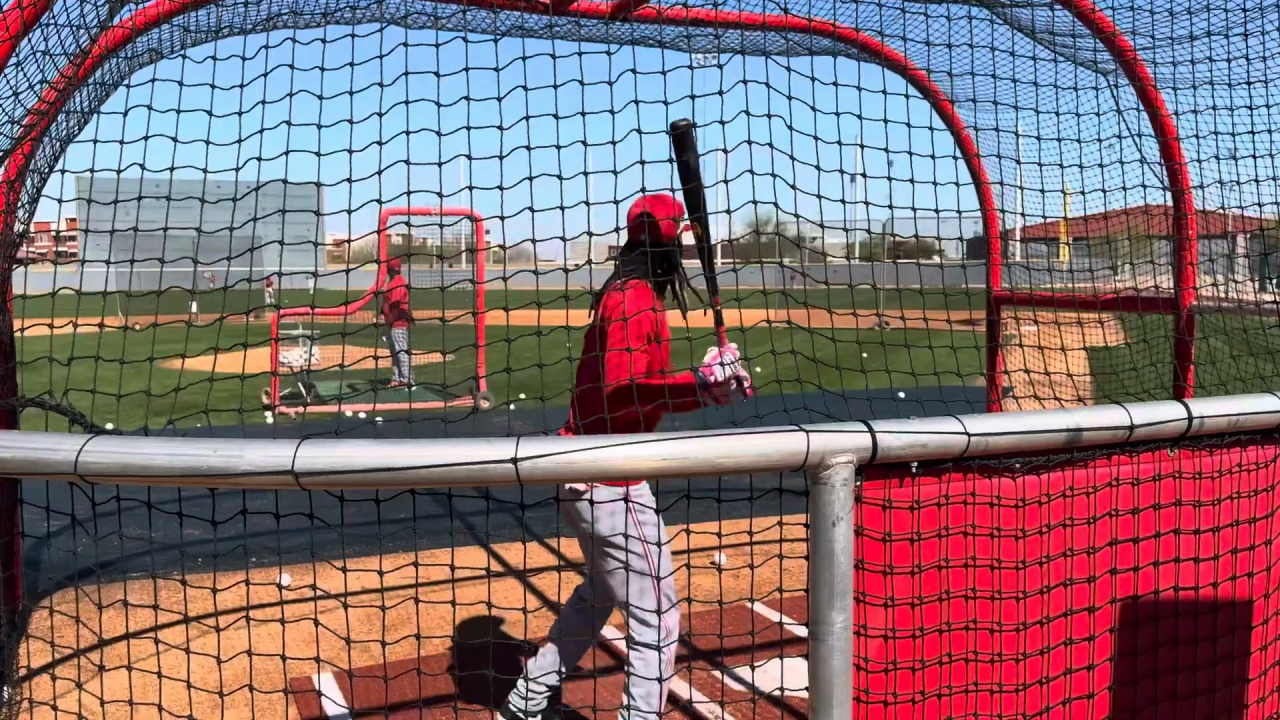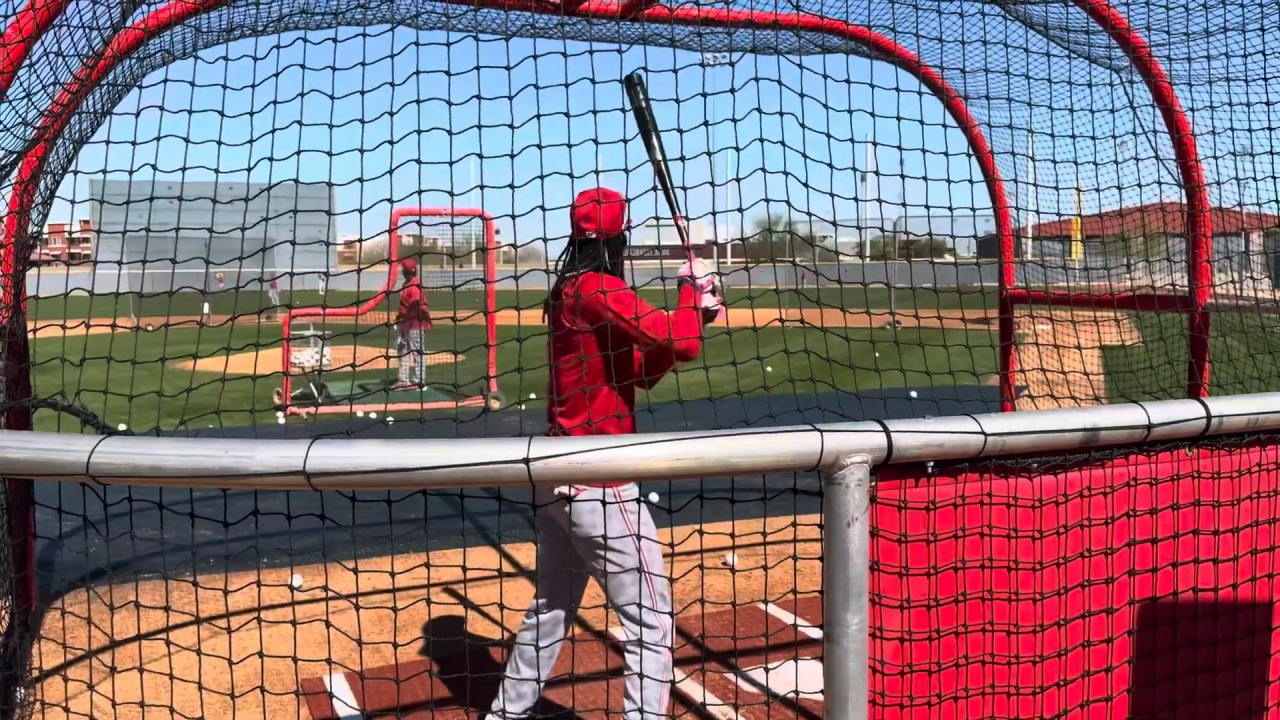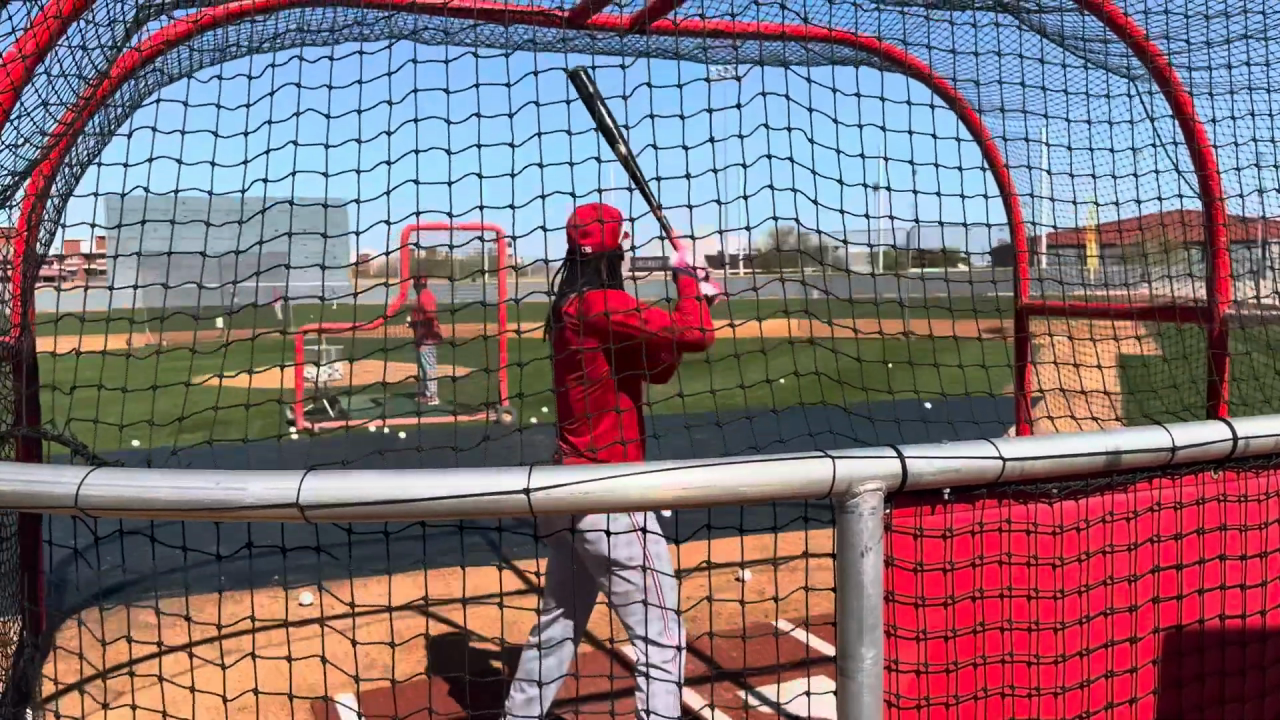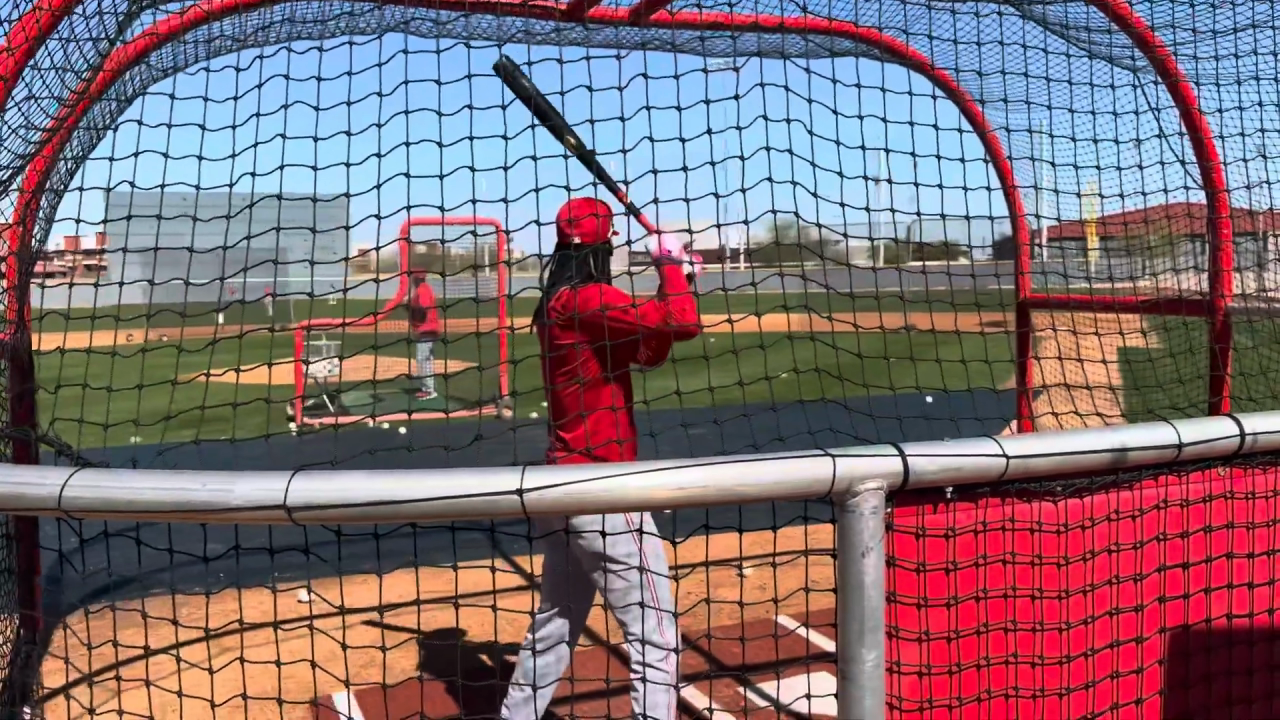
dt=0.7s
person 1, frame 1
left shoulder: (636, 297)
right shoulder: (636, 299)
left elbow: (651, 395)
right elbow: (618, 396)
left wrist: (707, 391)
right wrist: (696, 381)
right hip: (609, 481)
left knee: (598, 593)
right knee: (657, 621)
person 1, frame 2
left shoulder: (567, 293)
right shoulder: (599, 290)
left elbow: (643, 371)
right elbow: (683, 343)
left wrist: (694, 311)
right wrist: (691, 287)
left hip: (557, 477)
right hip: (595, 483)
left knee: (551, 607)
right knee: (651, 622)
person 1, frame 3
left shoulder: (569, 309)
right shoulder: (603, 306)
left elbow: (657, 368)
right elbow: (697, 336)
left wrist: (691, 298)
right wrist: (686, 278)
left knee: (556, 627)
right knee: (662, 639)
person 1, frame 4
left shoulder: (559, 303)
right shoulder: (587, 299)
left elbow: (650, 349)
right elbow: (685, 323)
left wrist: (674, 279)
right wrist: (668, 262)
left knee: (555, 626)
right knee: (658, 637)
